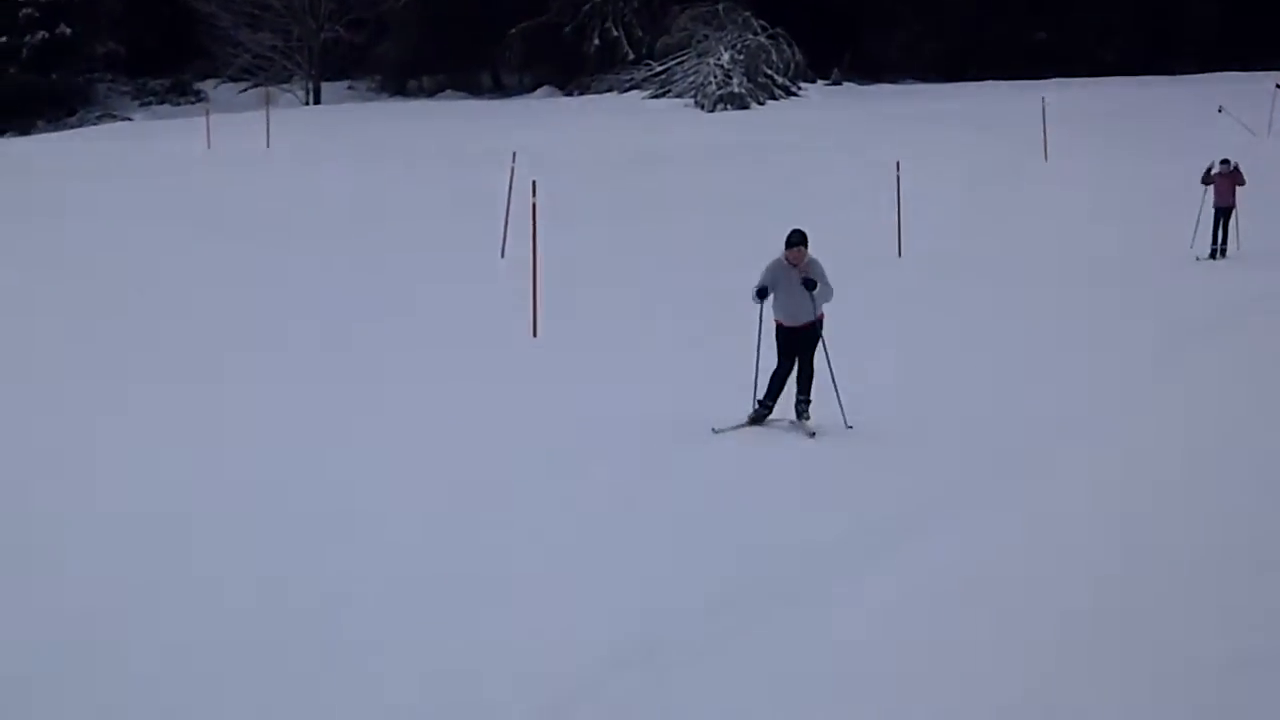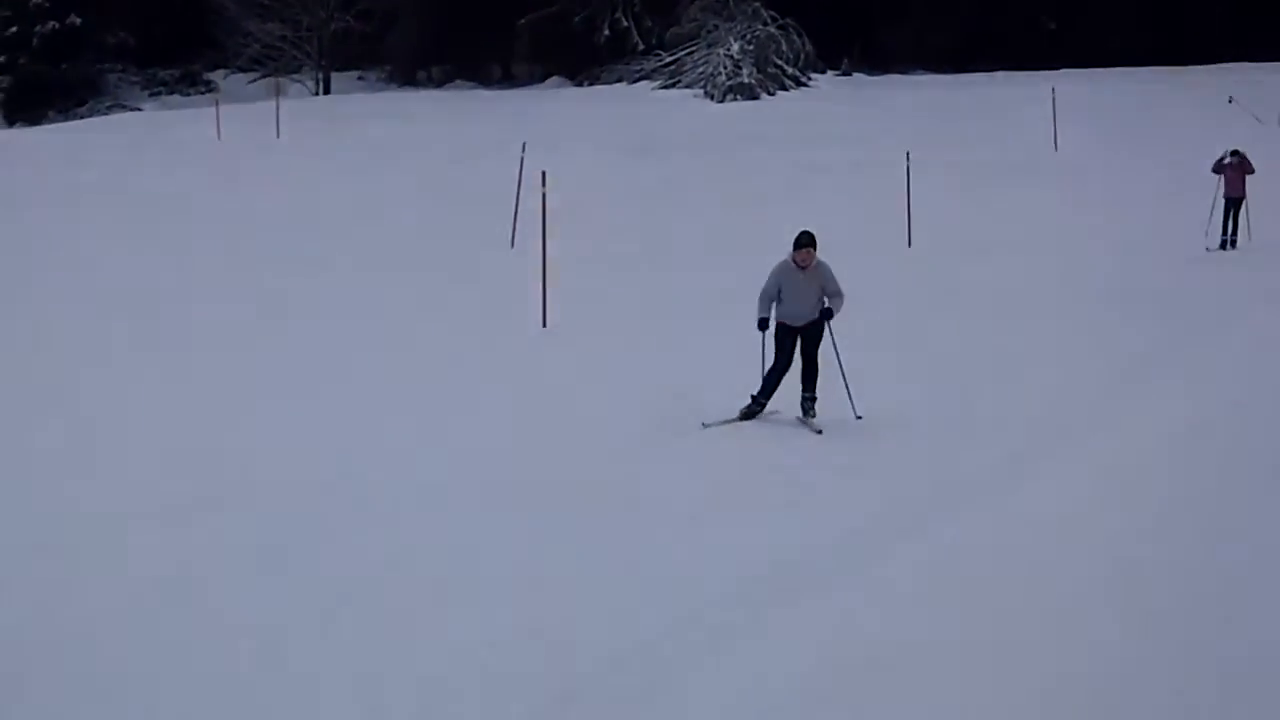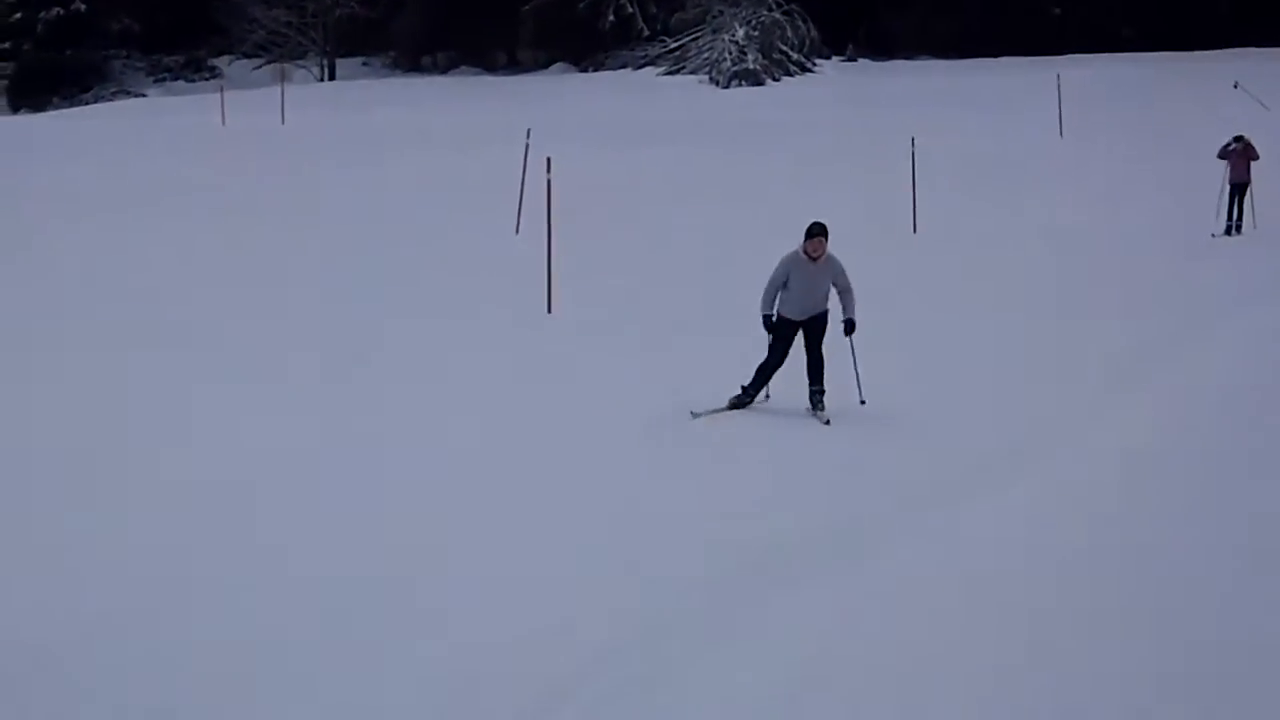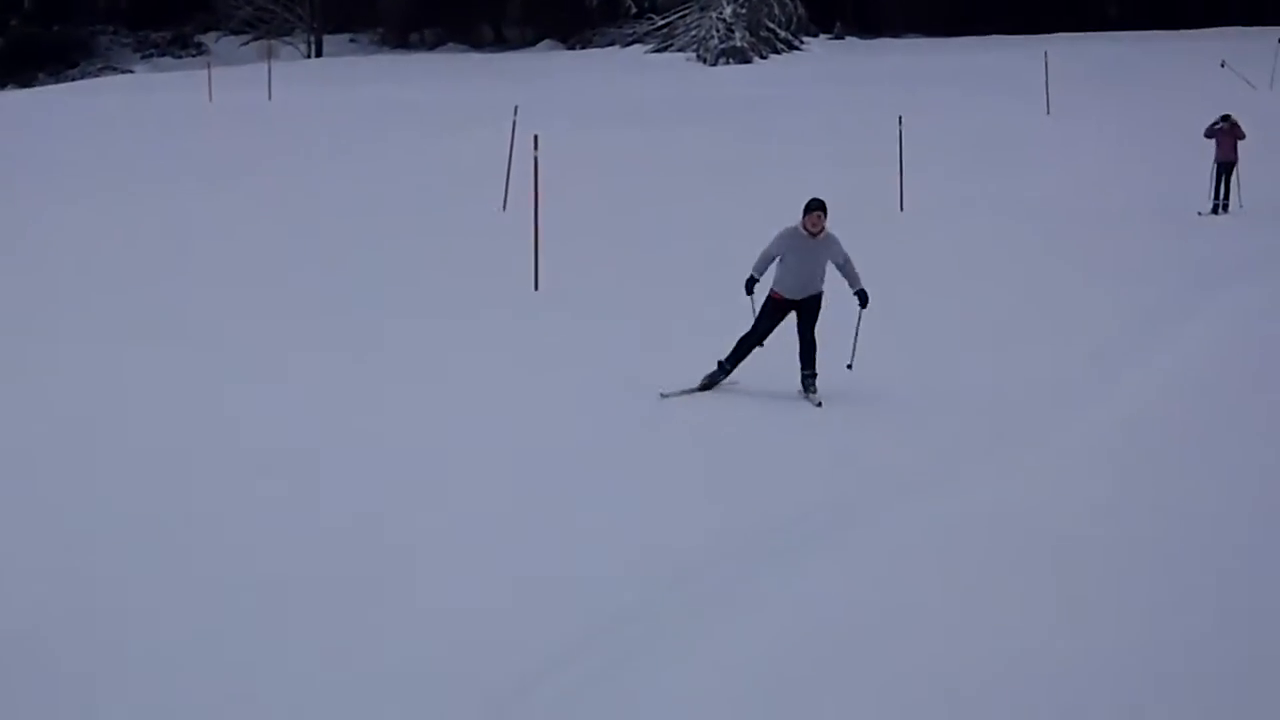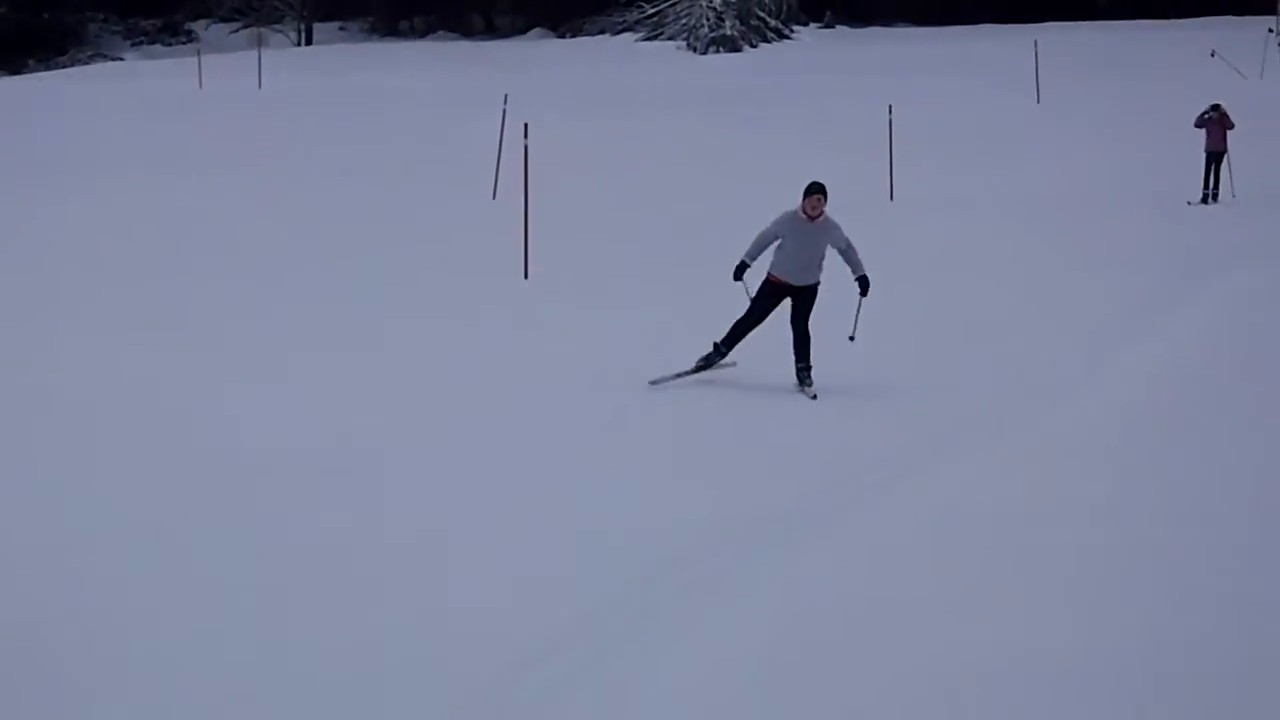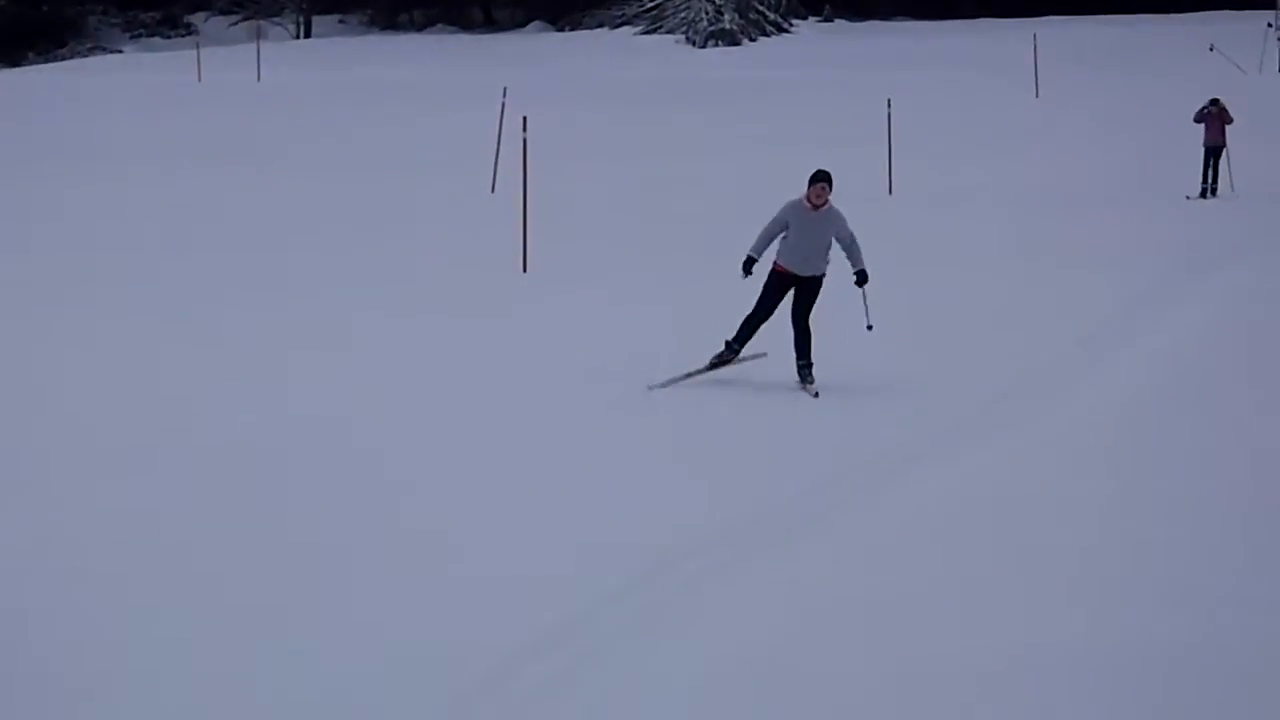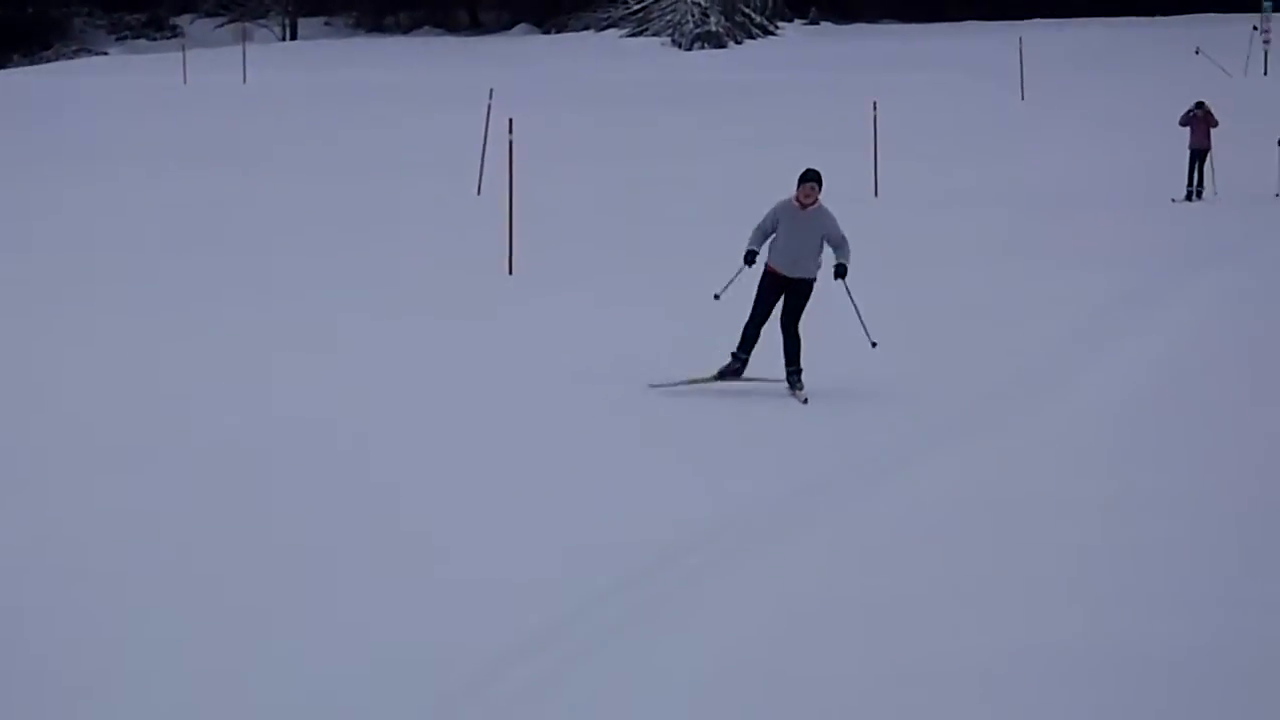
dt=0.1s
person 1, frame 1
left shoulder: (813, 265)
right shoulder: (775, 267)
left elbow: (828, 295)
right elbow: (758, 295)
left wrist: (815, 287)
right wrist: (760, 294)
left hip: (811, 322)
right hip: (785, 324)
left knee: (805, 361)
right knee: (785, 365)
left ankle: (802, 403)
right ankle: (766, 406)
person 1, frame 2
left shoulder: (823, 270)
right shoulder: (782, 269)
left elbow: (837, 295)
right elbow: (766, 296)
left wrist: (830, 309)
right wrist: (763, 317)
left hip: (814, 321)
right hip: (786, 322)
left knee: (810, 357)
right knee: (781, 364)
left ankle: (808, 401)
right ankle: (757, 403)
person 1, frame 3
left shoulder: (832, 264)
right shoulder: (790, 260)
left elbow: (845, 290)
right elbow: (773, 286)
left wrist: (849, 316)
right wrist: (767, 314)
left hip: (816, 315)
right hip: (787, 317)
left knee: (814, 351)
right knee: (775, 358)
left ankle: (816, 394)
right ankle: (749, 393)
person 1, frame 4
left shoulder: (831, 242)
right shoulder: (788, 235)
left elbow: (845, 264)
right elbow: (768, 254)
left wrist: (858, 288)
right wrist: (753, 277)
left hip: (811, 297)
right hip: (781, 294)
left knee: (806, 333)
right knee: (757, 334)
left ankle: (808, 377)
right ankle: (725, 368)
person 1, frame 5
left shoulder: (830, 227)
right shoulder: (788, 219)
left elbow: (846, 248)
right elbow: (765, 237)
left wrist: (860, 274)
right wrist: (745, 261)
left hip: (807, 284)
right hip: (778, 279)
left knee: (799, 324)
right knee: (751, 318)
left ankle: (803, 370)
right ankle: (720, 351)
person 1, frame 6
left shoulder: (835, 217)
right shoulder: (792, 208)
left elbow: (849, 242)
right elbow: (771, 230)
left wrist: (859, 267)
right wrist: (753, 256)
left hip: (813, 276)
right hip: (783, 270)
left knee: (799, 318)
right knee: (760, 312)
left ankle: (804, 366)
right ankle: (733, 350)
person 1, frame 7
left shoulder: (825, 217)
right shoulder: (782, 208)
left elbow: (840, 243)
right elbow: (762, 230)
left wrist: (842, 262)
right wrist: (752, 249)
left hip: (804, 279)
right hip: (774, 272)
left knee: (789, 324)
right knee: (757, 317)
left ankle: (793, 372)
right ankle: (739, 361)
